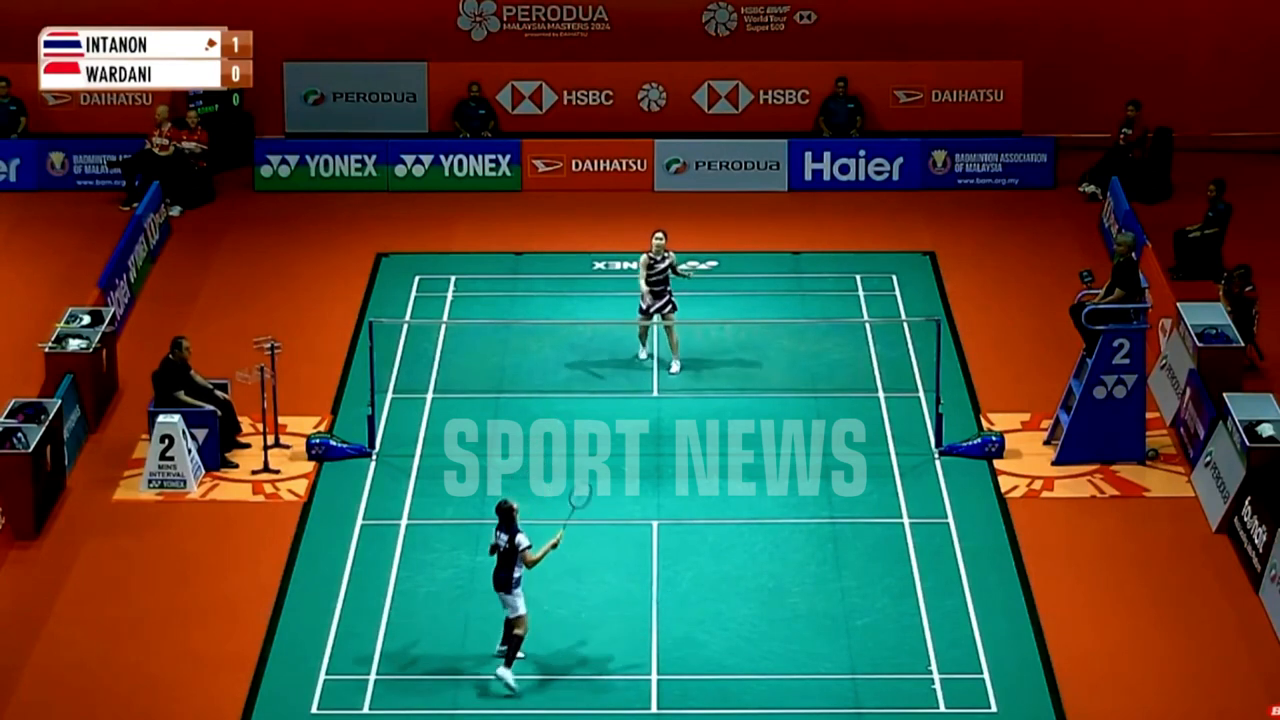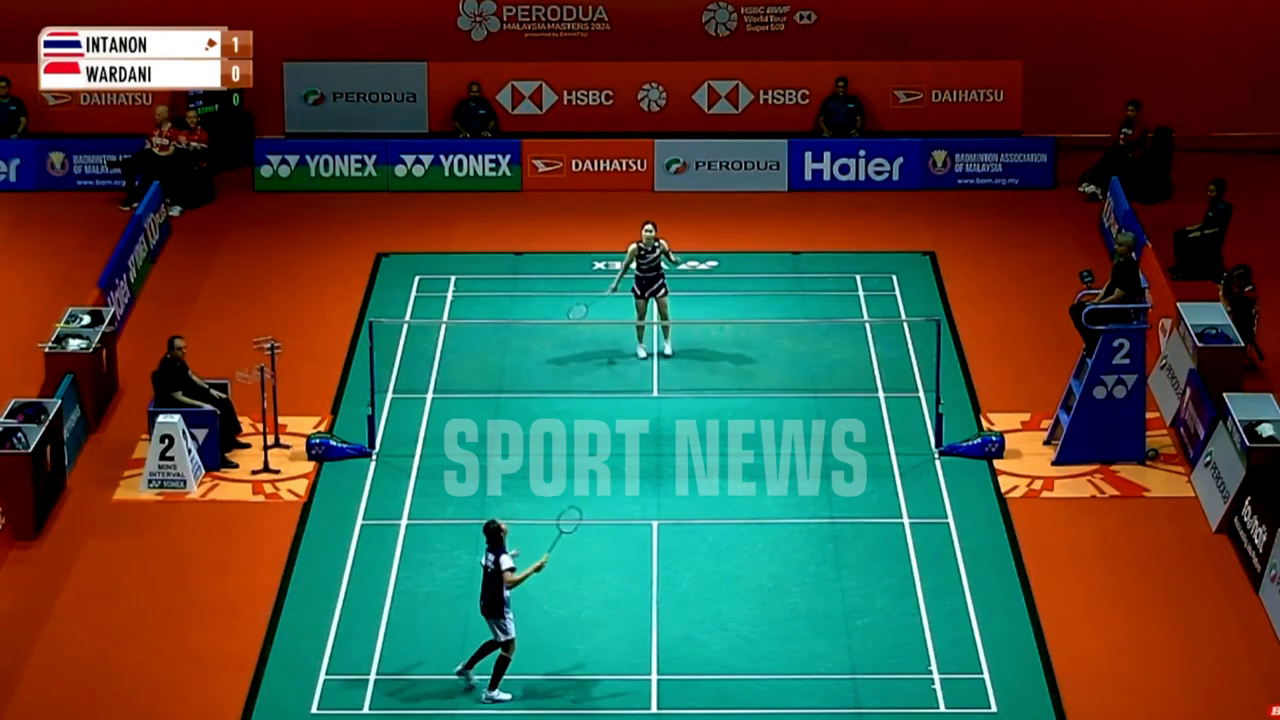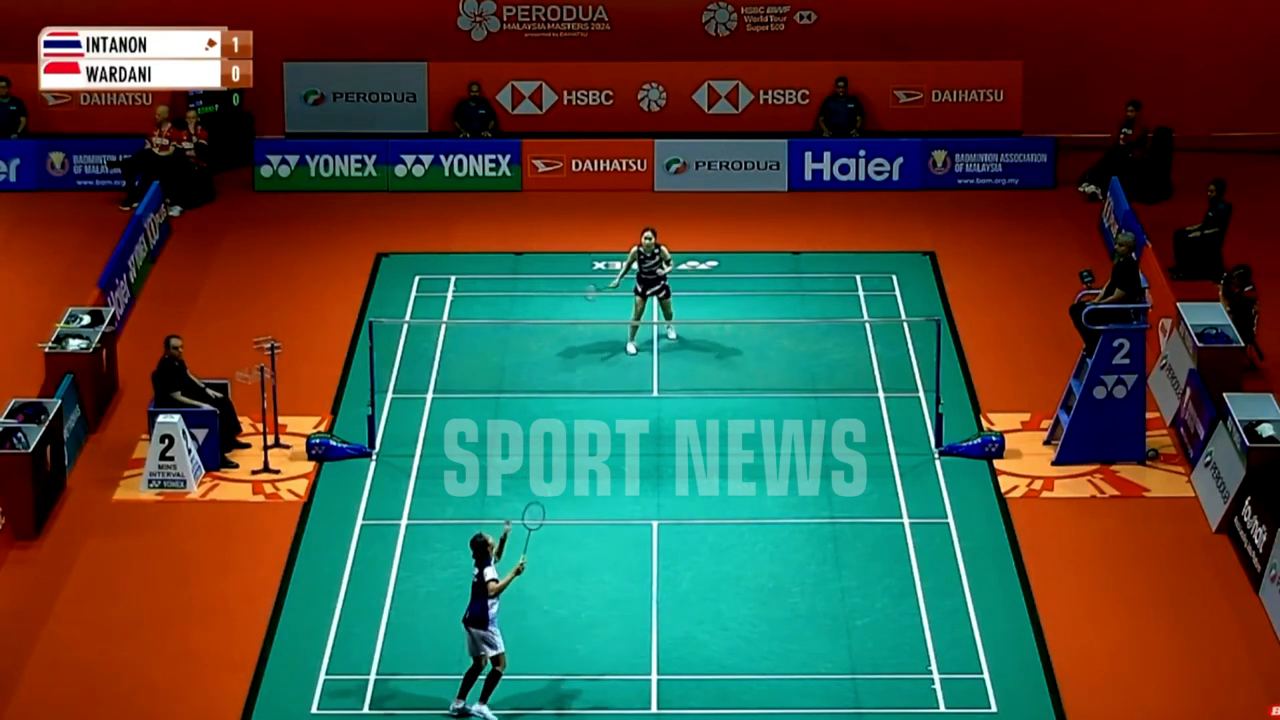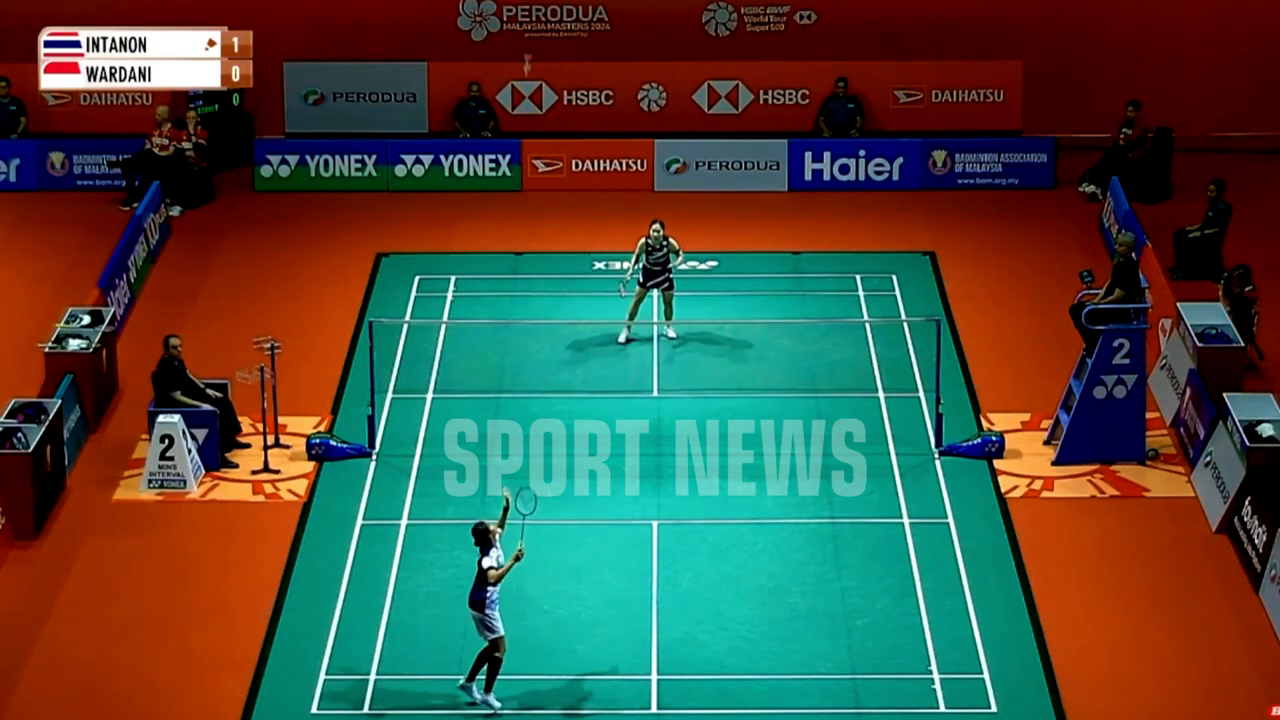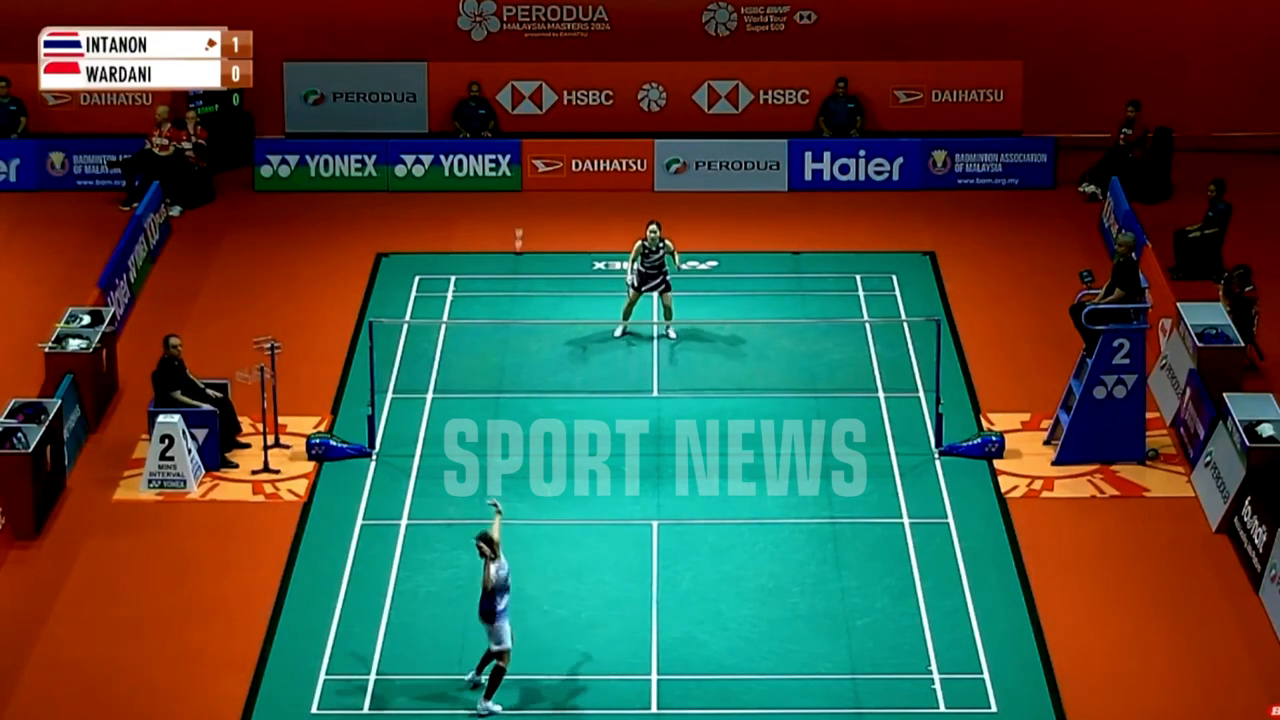
dt=0.3s
person 1, frame 1
left shoulder: (499, 528)
right shoulder: (518, 536)
left elbow: (492, 551)
right elbow: (529, 562)
right wrist: (549, 546)
left hip: (499, 579)
right hip: (510, 585)
left knee: (514, 614)
right knee: (521, 627)
left ankle: (504, 646)
right ankle: (505, 669)
person 1, frame 2
left shoulder: (490, 550)
right shoulder: (504, 557)
right elbow: (510, 582)
right wrist: (532, 570)
left hip: (487, 605)
right hip: (498, 608)
left knee: (496, 642)
right knee: (508, 649)
left ankle: (465, 668)
right ankle: (491, 691)
person 1, frame 3
left shoulder: (482, 563)
right shoulder: (488, 569)
left elbow: (496, 558)
right elbow: (493, 591)
left wrist: (504, 537)
right wrist: (513, 573)
left hip: (471, 620)
right hip: (484, 623)
left knee: (478, 664)
right knee: (499, 664)
left ankle: (458, 703)
person 1, frame 4
left shoulder: (493, 543)
right shoulder: (488, 556)
left elbow: (500, 526)
right elbow: (493, 579)
left wrist: (506, 508)
right wrist: (513, 561)
left hip: (484, 605)
right hip: (484, 607)
left knee: (494, 646)
right knee: (499, 649)
left ankle: (469, 682)
right ankle: (486, 695)
person 1, frame 5
left shoulder: (494, 555)
right shoulder: (493, 563)
left elbow: (496, 534)
right elbow: (488, 587)
left wrist: (498, 514)
right wrist: (489, 561)
left hip: (495, 614)
right hip: (495, 616)
left knee: (500, 646)
right knee: (503, 659)
left ankle: (476, 675)
right ankle: (486, 703)
